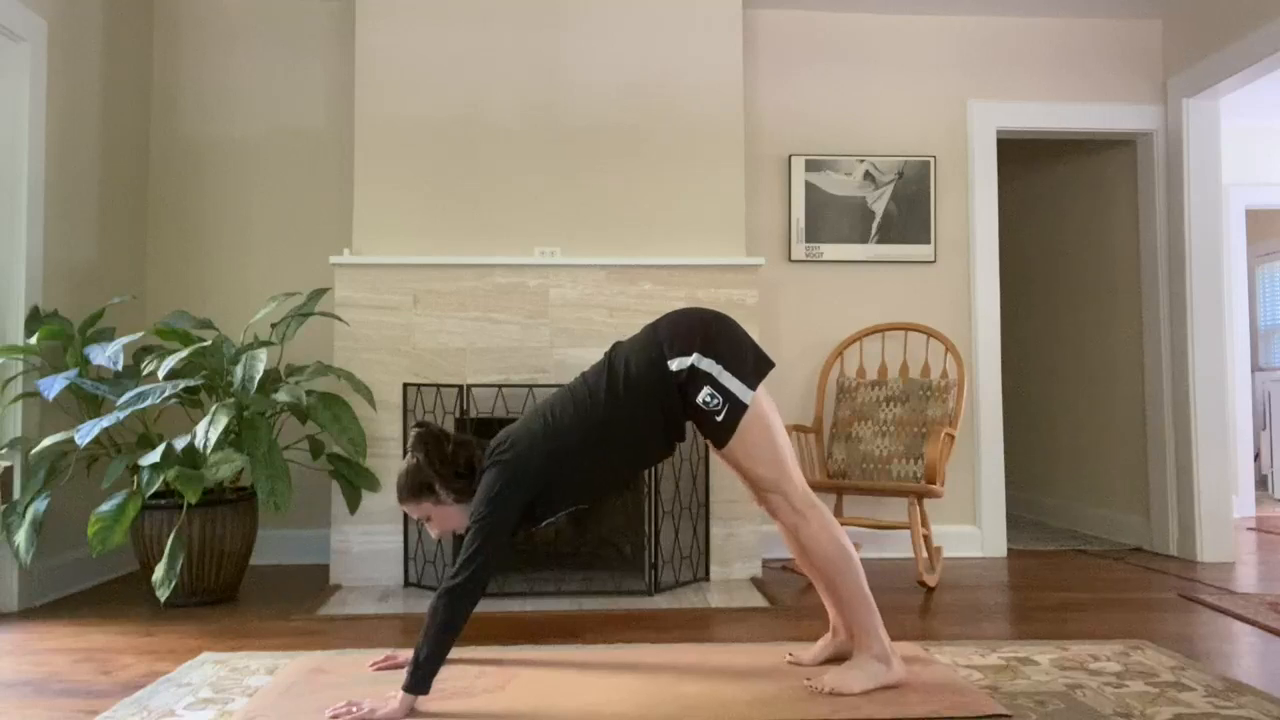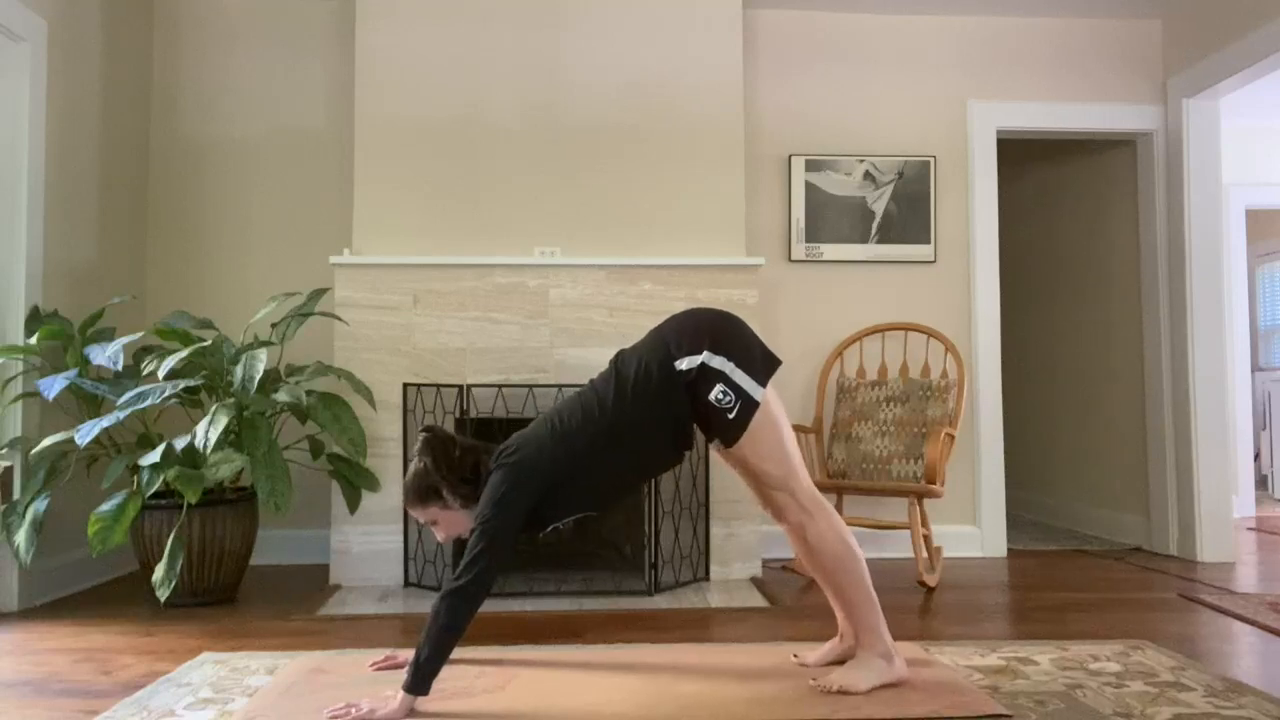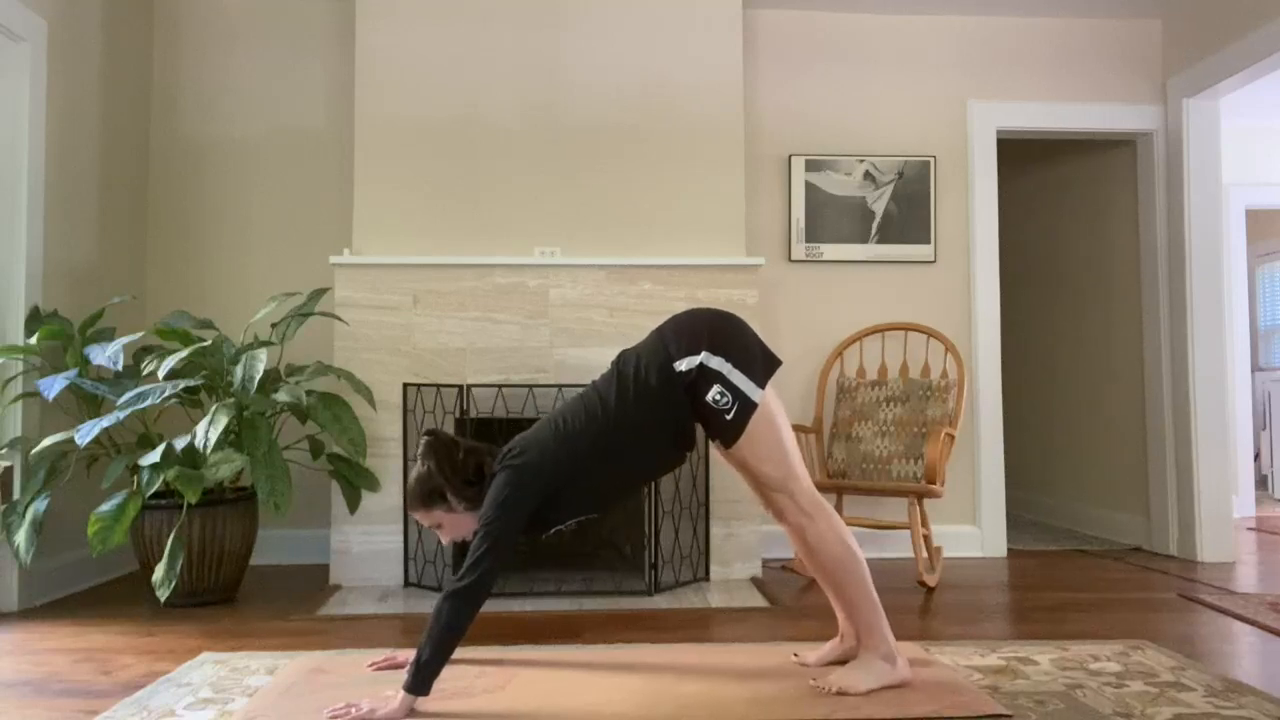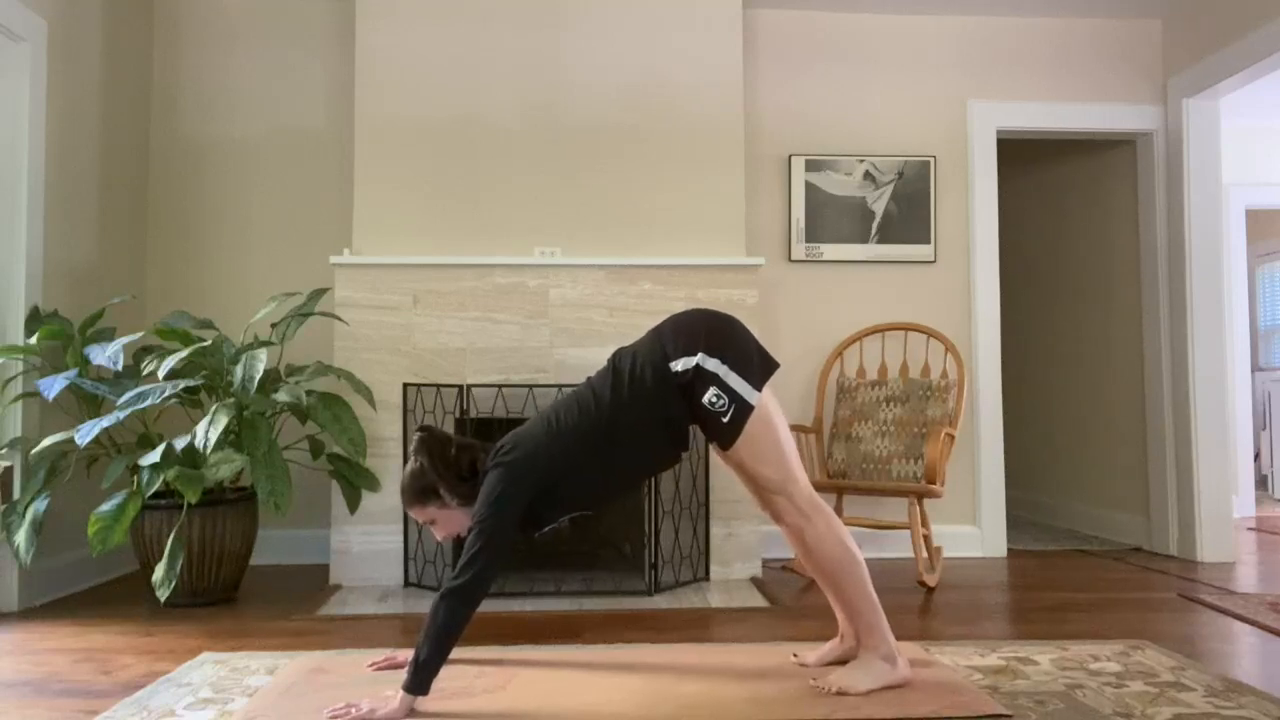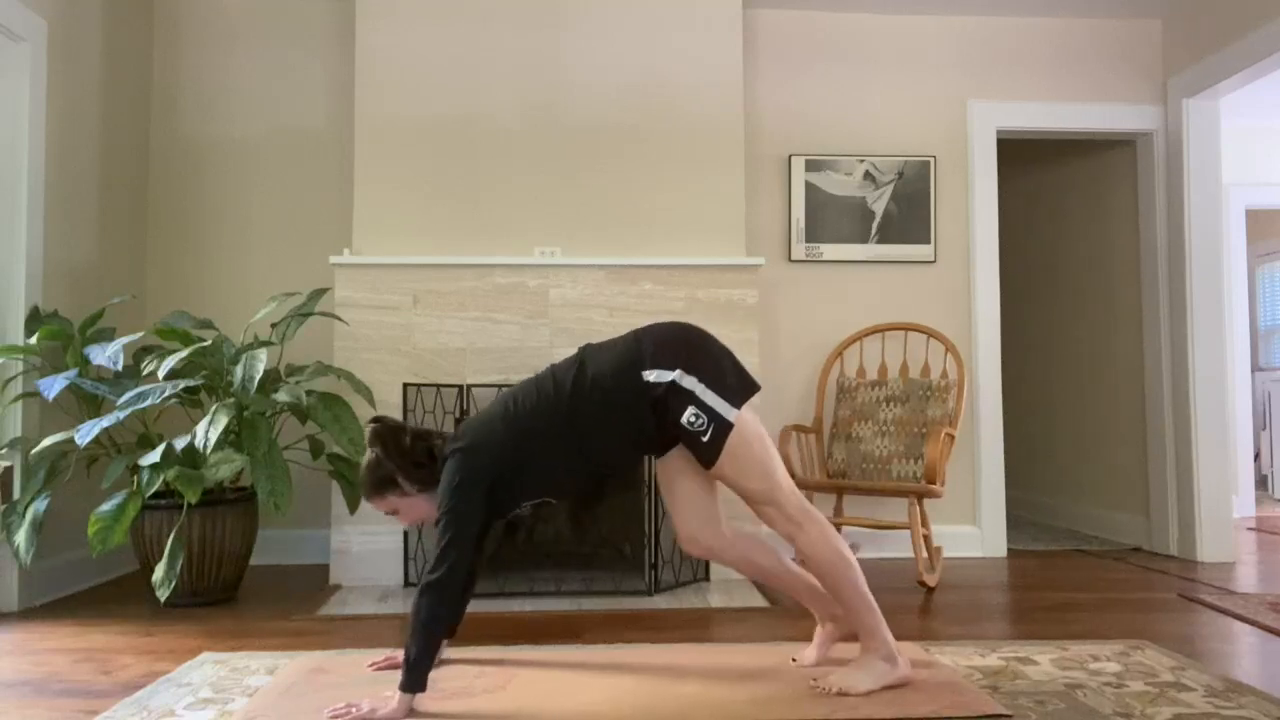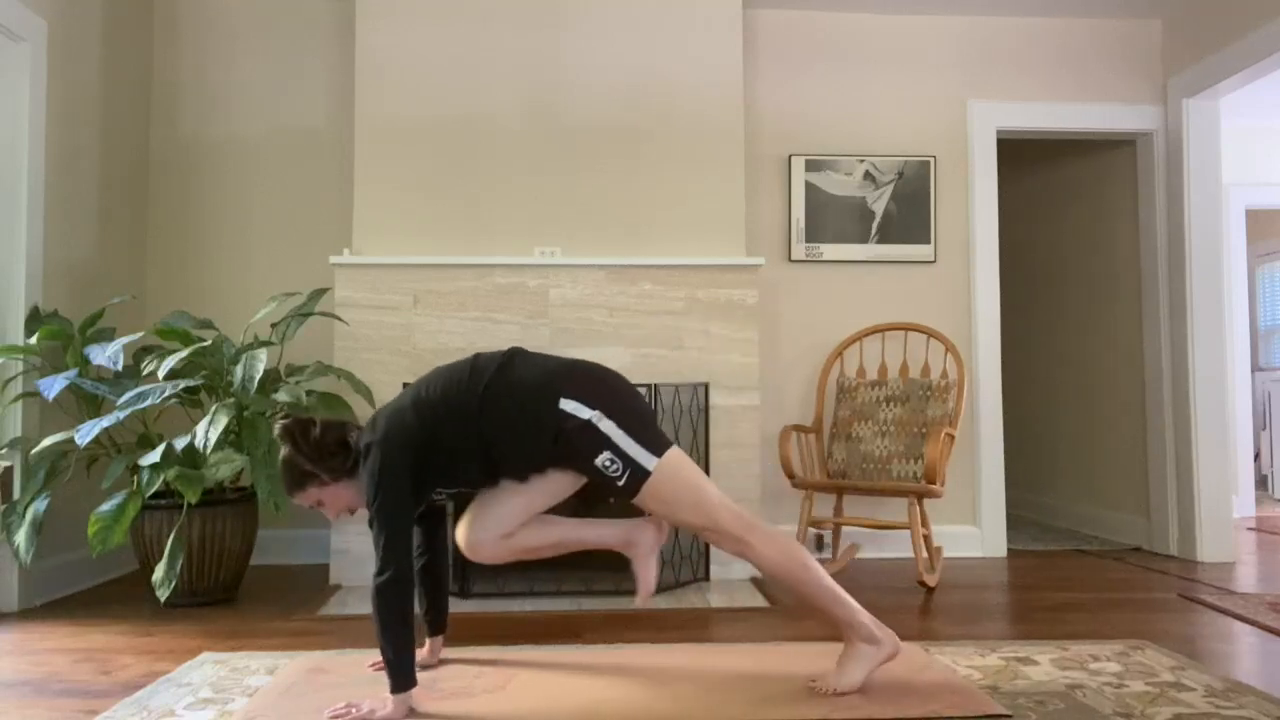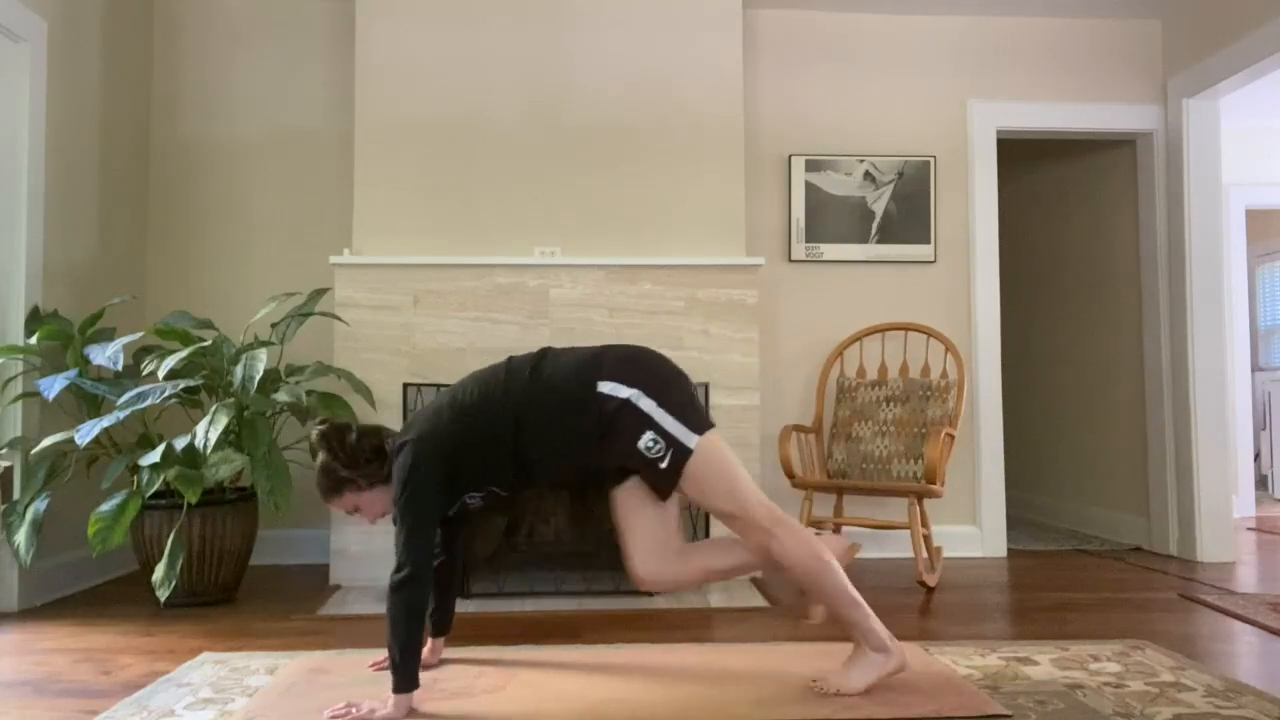
dt=0.5s
person 1, frame 1
left shoulder: (504, 474)
right shoulder: (498, 471)
left elbow: (463, 583)
right elbow: (467, 578)
right wrist: (427, 650)
left hip: (691, 358)
right hip: (681, 366)
left knee: (788, 499)
right knee: (778, 500)
left ankle: (876, 653)
right ankle: (844, 631)
person 1, frame 2
left shoulder: (513, 478)
right shoulder: (506, 476)
left elbow: (467, 586)
right elbow: (470, 583)
right wrist: (428, 651)
left hip: (700, 357)
right hip: (690, 364)
left knee: (795, 501)
right knee: (783, 504)
left ankle: (879, 651)
right ankle: (852, 634)
person 1, frame 3
left shoulder: (515, 481)
right shoulder: (507, 477)
left elbow: (469, 586)
right elbow: (473, 581)
right wrist: (430, 650)
left hip: (701, 358)
right hip: (690, 368)
left knee: (796, 501)
right knee: (784, 505)
left ankle: (883, 654)
right ankle: (852, 635)
person 1, frame 4
left shoulder: (508, 477)
right shoulder: (504, 475)
left elbow: (466, 584)
right elbow: (469, 582)
right wrist: (428, 650)
left hip: (697, 359)
right hip: (687, 366)
left knee: (794, 502)
right knee: (781, 507)
left ankle: (883, 653)
right ankle: (853, 634)
person 1, frame 5
left shoulder: (465, 464)
right shoulder: (473, 464)
left elbow: (441, 574)
right elbow: (463, 557)
right wrist: (434, 642)
left hip: (669, 372)
right hip: (652, 391)
left knee: (781, 507)
right knee: (698, 537)
left ankle: (883, 652)
right ankle: (831, 612)
person 1, frame 6
left shoulder: (382, 455)
right shoulder: (396, 447)
left elbow: (391, 573)
left hip: (579, 408)
right hip: (563, 418)
left knee: (723, 523)
right knee: (478, 537)
left ankle: (867, 635)
right ankle: (630, 535)
person 1, frame 7
left shoulder: (414, 461)
right shoulder: (429, 459)
left elbow: (410, 574)
right elbow: (444, 548)
right wrist: (434, 639)
left hip: (620, 394)
right hip: (614, 404)
left knee: (756, 520)
right knee: (655, 570)
left ankle: (876, 646)
right ankle: (814, 558)
